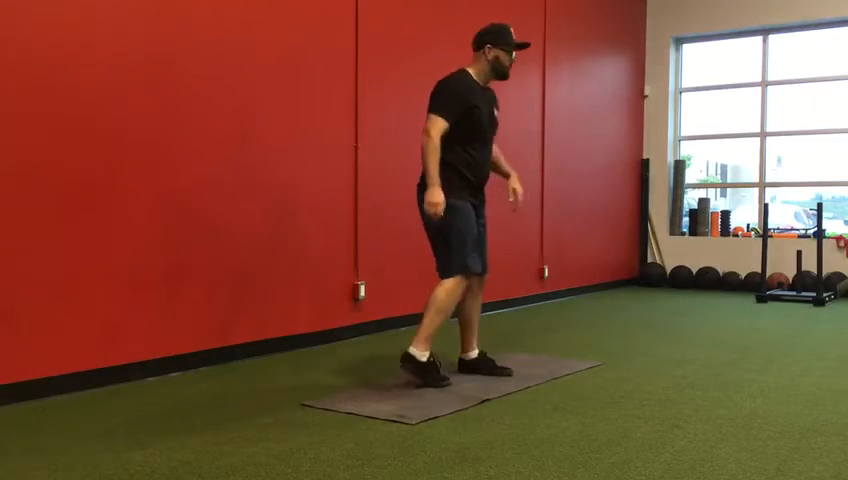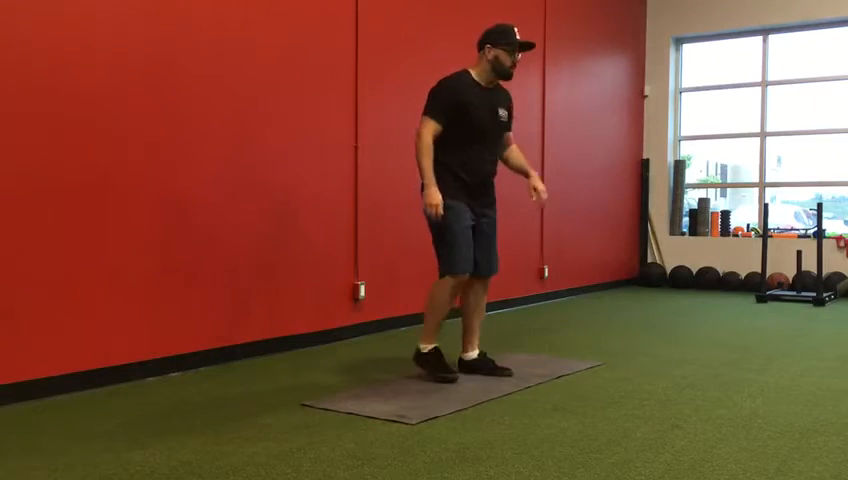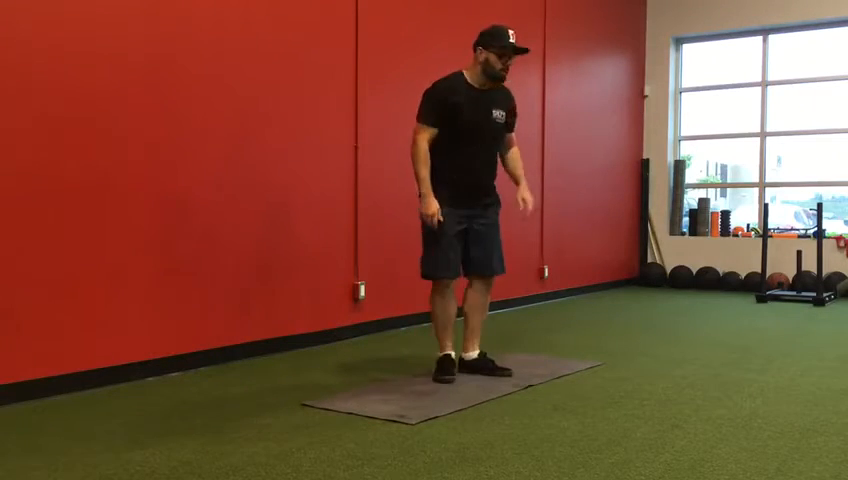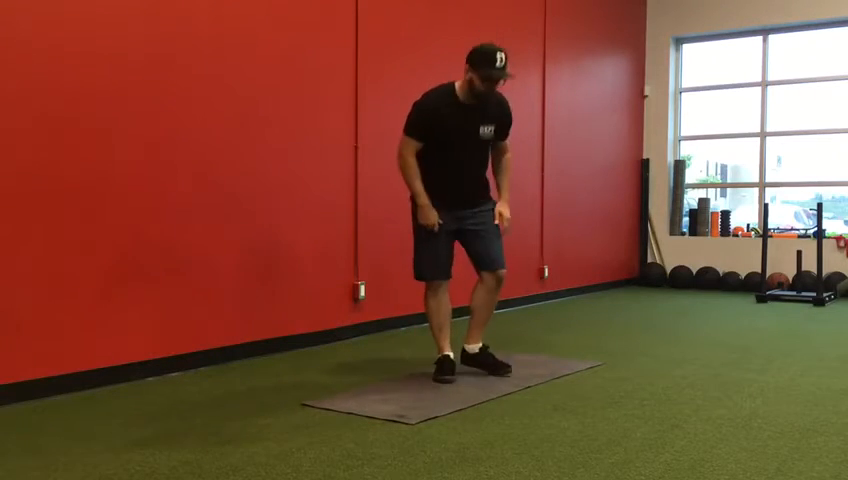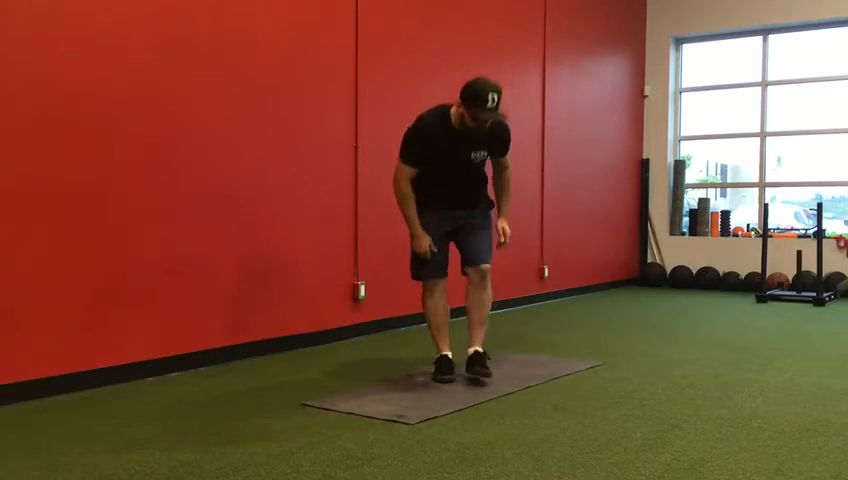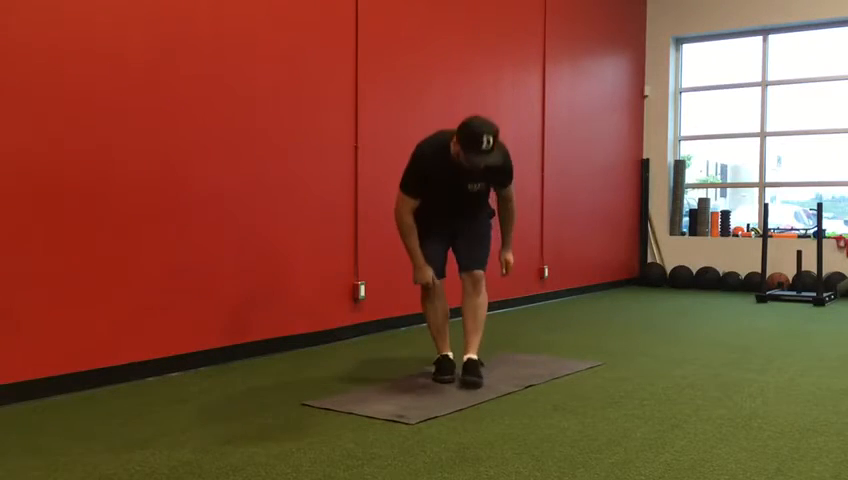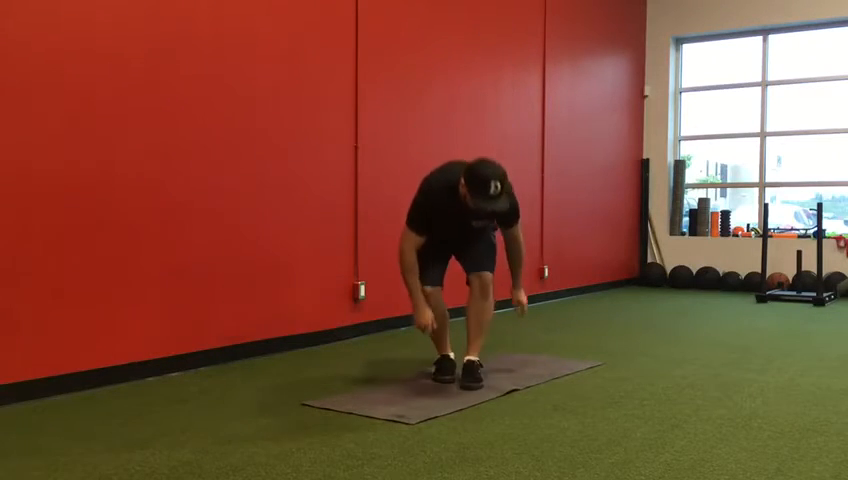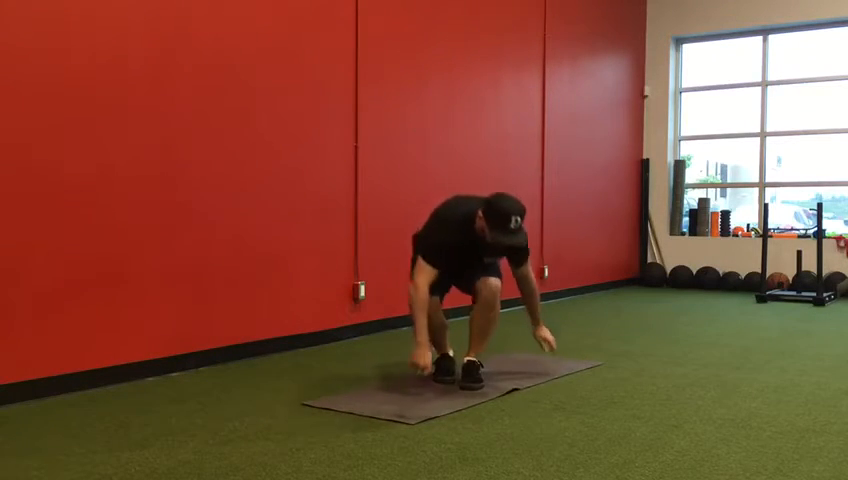
dt=0.2s
person 1, frame 1
left shoulder: (488, 96)
right shoulder: (455, 87)
right elbow: (431, 135)
left wrist: (510, 175)
right wrist: (434, 186)
left hip: (472, 196)
right hip: (447, 196)
left knee: (476, 276)
right knee: (461, 274)
left ankle: (470, 355)
right ankle: (417, 354)
person 1, frame 2
left shoulder: (503, 98)
right shoulder: (452, 88)
left elbow: (506, 145)
right elbow: (425, 136)
left wrist: (530, 174)
right wrist: (430, 186)
left hip: (483, 199)
right hip: (450, 198)
left knee: (481, 277)
right knee: (455, 274)
left ankle: (471, 355)
right ankle: (426, 348)
person 1, frame 3
left shoulder: (505, 98)
right shoulder: (445, 91)
left elbow: (509, 147)
right elbow: (420, 142)
left wrist: (522, 184)
right wrist: (426, 196)
left hip: (484, 204)
right hip: (444, 203)
left knee: (485, 278)
right knee: (445, 280)
left ankle: (473, 355)
right ankle: (446, 355)
person 1, frame 4
left shoulder: (500, 107)
right shoulder: (432, 104)
left elbow: (501, 154)
right elbow: (406, 154)
left wrist: (503, 198)
right wrist: (423, 205)
left hip: (478, 205)
right hip: (435, 206)
left knee: (495, 273)
right knee: (437, 280)
left ankle: (474, 348)
right ankle: (445, 355)
person 1, frame 5
left shoulder: (498, 129)
right shoulder: (426, 127)
left elbow: (502, 169)
right elbow: (401, 180)
left wrist: (503, 215)
right wrist: (417, 231)
left hip: (473, 208)
right hip: (431, 209)
left knee: (481, 271)
right knee: (433, 279)
left ankle: (476, 351)
right ankle: (443, 355)
person 1, frame 6
left shoulder: (499, 158)
right shoulder: (427, 155)
left elbow: (506, 199)
right elbow: (403, 211)
left wrist: (507, 246)
right wrist: (420, 264)
left hip: (473, 215)
right hip: (431, 216)
left knee: (475, 276)
right knee: (431, 283)
left ankle: (471, 357)
right ankle: (444, 355)
person 1, frame 7
left shoulder: (503, 197)
right shoulder: (435, 190)
left elbow: (513, 238)
right elbow: (407, 249)
left wrist: (517, 286)
right wrist: (420, 306)
left hip: (476, 233)
right hip: (434, 232)
left knee: (483, 281)
right knee: (430, 291)
left ankle: (472, 360)
right ankle: (445, 356)
person 1, frame 8
left shoulder: (510, 236)
right shoulder: (448, 223)
left elbow: (525, 277)
right elbow: (419, 284)
left wrist: (538, 325)
right wrist: (421, 344)
left hip: (477, 260)
right hip: (436, 263)
left knee: (491, 289)
right knee: (428, 303)
left ankle: (471, 361)
right ankle: (444, 355)
